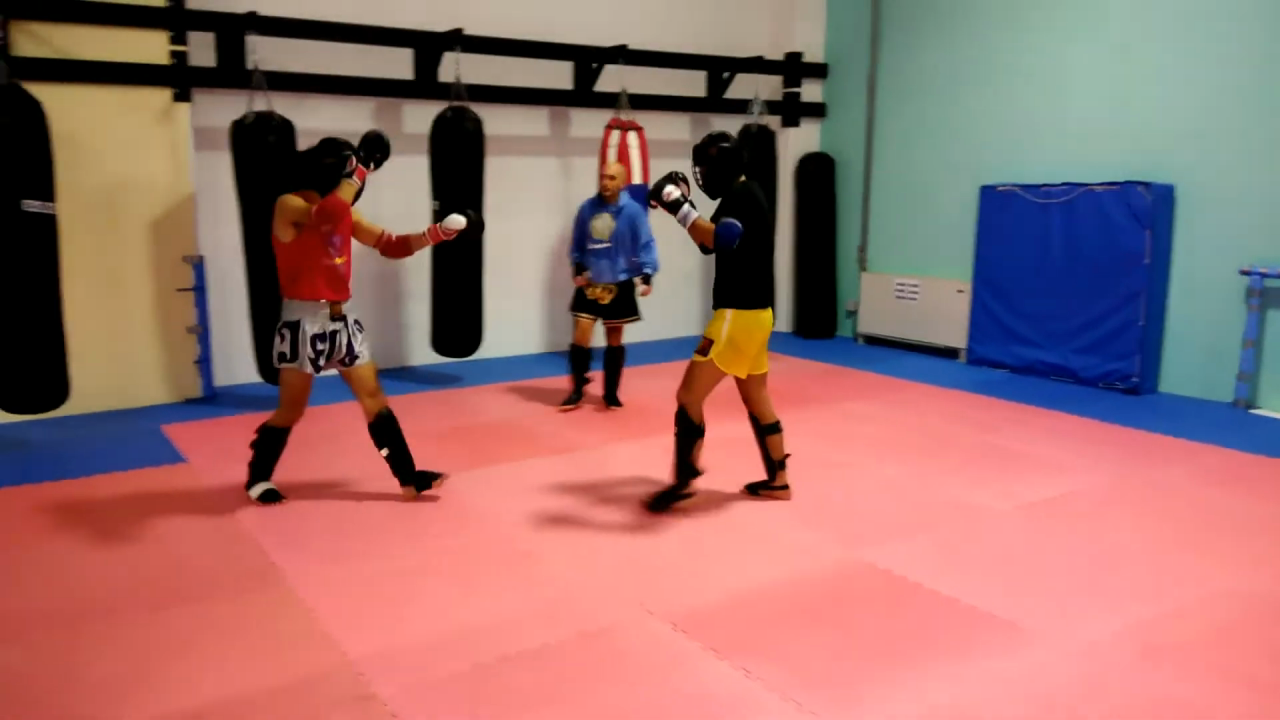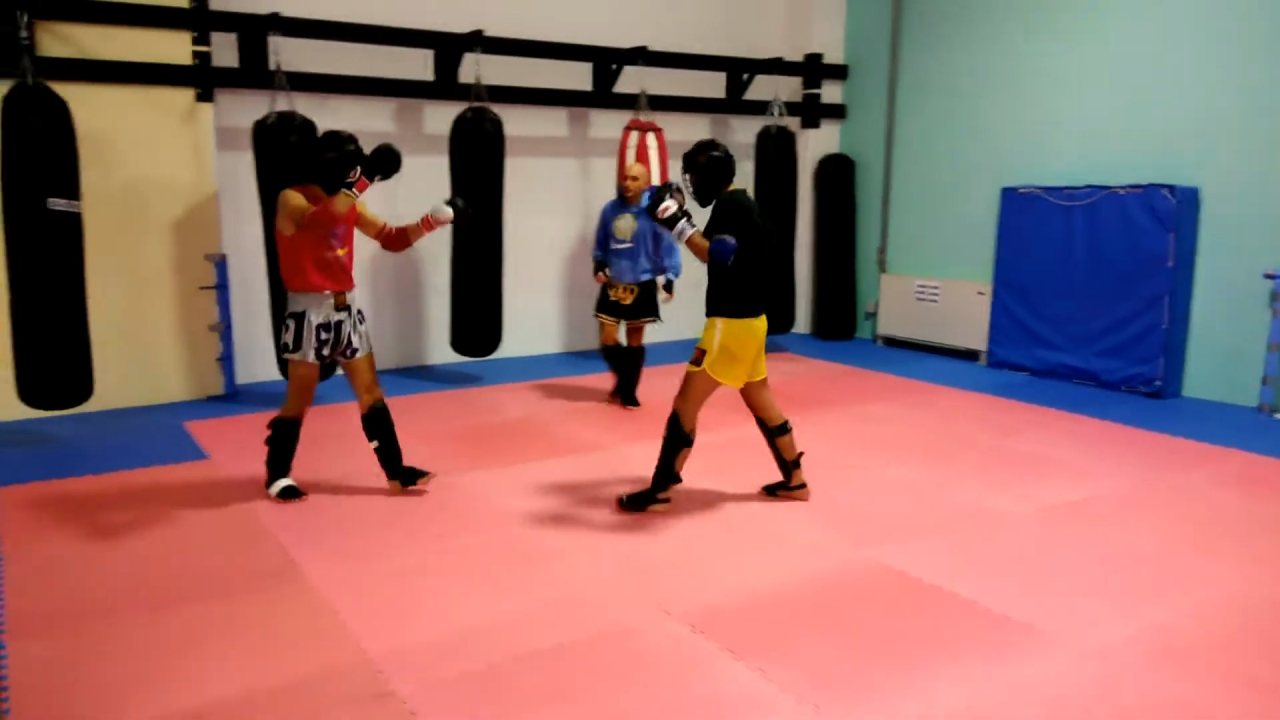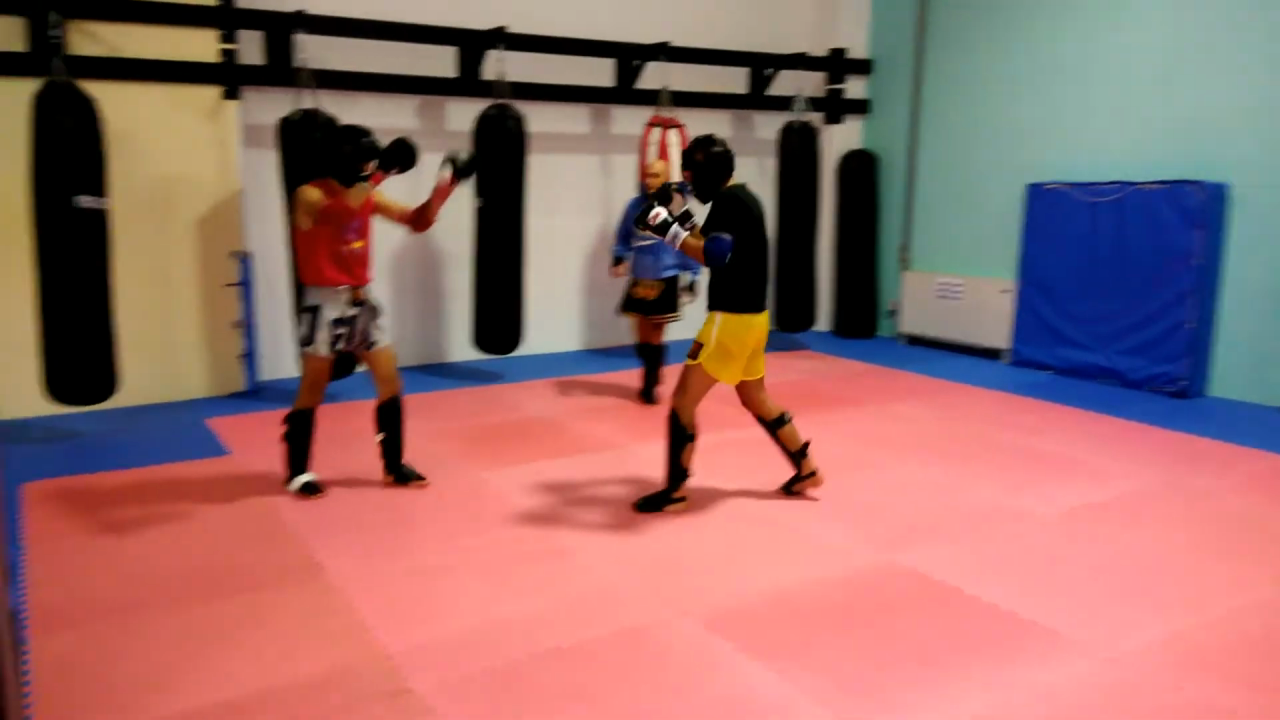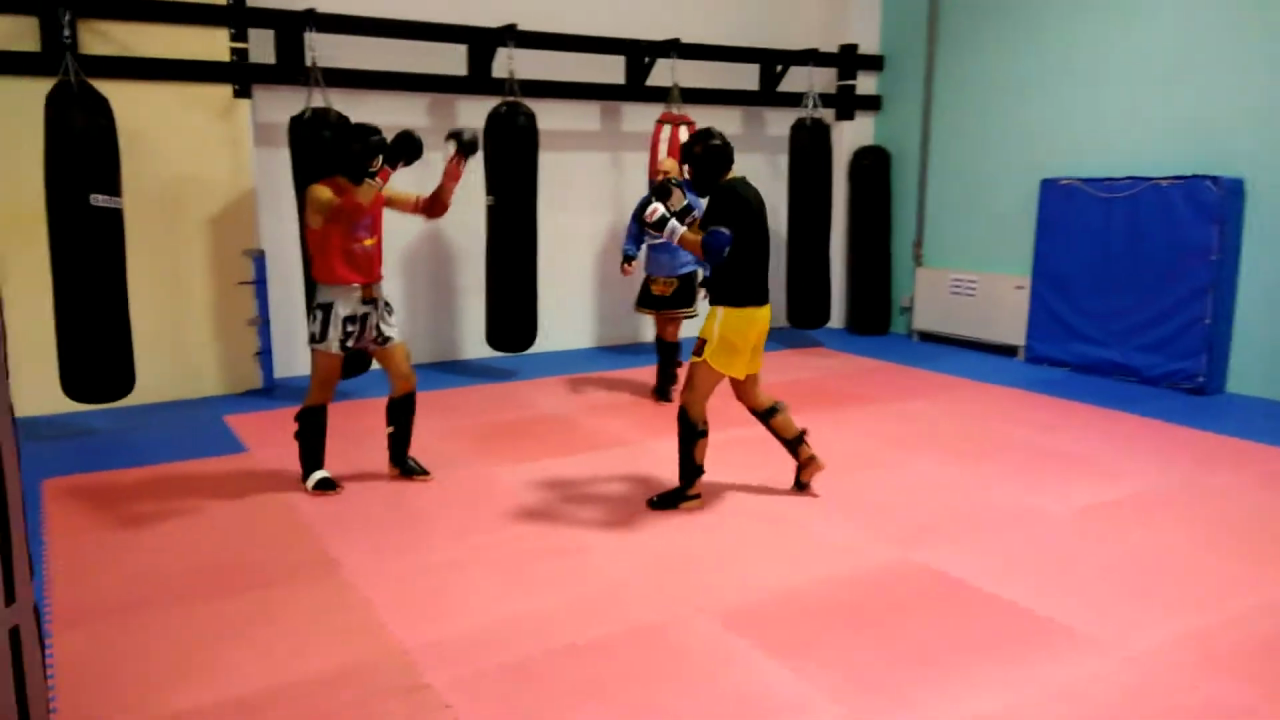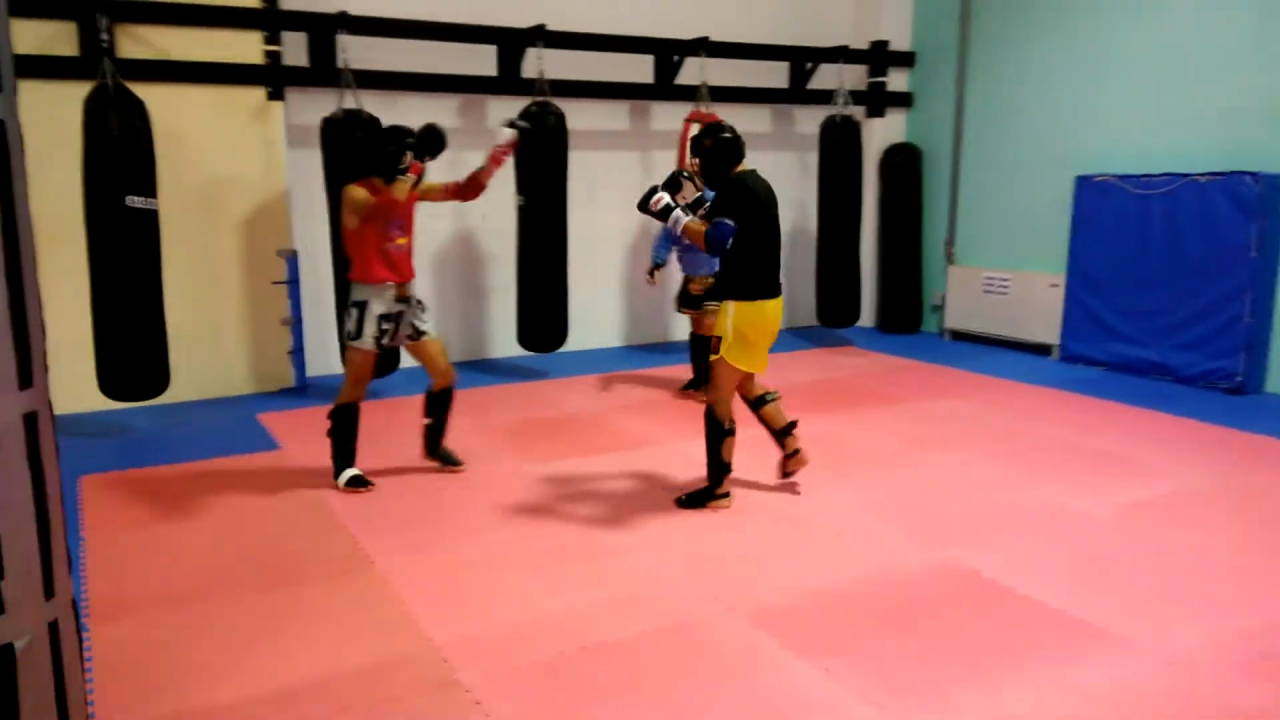
dt=0.1s
person 1, frame 1
left shoulder: (741, 195)
right shoulder: (741, 196)
left elbow: (722, 240)
right elbow: (709, 244)
left wrist: (681, 208)
right wrist: (682, 208)
left hip: (739, 315)
right hip: (754, 313)
left knee: (689, 396)
right knee: (756, 399)
left ankle: (683, 483)
right ankle: (777, 479)
person 1, frame 2
left shoulder: (730, 207)
right shoulder: (739, 204)
left elbow: (720, 257)
right elbow: (714, 252)
left wrist: (679, 224)
right wrist: (681, 217)
left hip: (732, 324)
right hip: (749, 320)
left knee: (684, 406)
right knee: (760, 404)
left ankle: (659, 490)
right ankle: (794, 480)
person 1, frame 3
left shoulder: (729, 202)
right shoulder: (741, 199)
left elbow: (715, 256)
left wrist: (669, 230)
right wrist: (681, 218)
left hip: (732, 320)
right hip: (752, 316)
left knee: (683, 401)
right knee: (756, 398)
left ankle: (674, 491)
right ankle: (806, 469)
person 1, frame 4
left shoulder: (728, 194)
right shoulder: (743, 191)
left elbow: (714, 251)
left wrist: (667, 224)
right wrist: (679, 213)
left hip: (736, 311)
right hip: (756, 308)
left knee: (693, 398)
right knee: (748, 391)
left ankle: (687, 489)
right ankle: (804, 456)
person 1, frame 5
left shoulder: (732, 188)
right shoulder: (756, 185)
left elbow: (717, 242)
left wrist: (671, 214)
right wrist: (685, 206)
left hip: (745, 305)
right hip: (767, 301)
left knee: (718, 395)
right knee: (744, 383)
left ankle: (716, 488)
right ankle: (791, 446)
person 2, frame 1
left shoulder: (346, 214)
right shoulder: (289, 206)
left elbow: (392, 246)
right elbow: (326, 215)
left wrist: (440, 231)
right wrist: (361, 168)
left hip: (342, 316)
right hip: (304, 318)
left knee: (373, 397)
right knee: (291, 411)
left ankle: (408, 474)
right ankle: (258, 478)
person 2, frame 2
left shoulder: (349, 203)
right shoulder: (291, 200)
left elbow: (393, 240)
right elbow: (324, 219)
left wrist: (430, 221)
right wrist: (364, 179)
left hip: (345, 307)
right hip: (308, 309)
left knee: (370, 391)
right knee: (300, 398)
left ankle: (395, 468)
right ankle: (277, 476)
person 2, frame 3
left shoulder: (367, 196)
right shoulder: (309, 195)
left elbow: (418, 220)
right elbow: (337, 213)
left wrist: (443, 187)
right wrist: (378, 173)
left hip: (362, 302)
right hip: (325, 303)
left knee: (390, 383)
right knee: (312, 392)
left ankle: (394, 464)
right ankle: (297, 471)
person 2, frame 4
left shoulder: (377, 192)
right shoulder: (320, 193)
left elbow: (432, 208)
right elbow: (349, 211)
left wrist: (454, 167)
right wrist: (385, 167)
left hip: (373, 300)
right hip: (336, 302)
left knee: (405, 379)
right knee: (323, 388)
left ankle: (400, 456)
right ankle: (312, 468)
person 2, frame 5
left shoulder: (411, 189)
right shoulder: (355, 194)
left elbow: (465, 190)
right elbow: (384, 209)
left wrist: (499, 154)
right wrist: (415, 165)
left hip: (406, 298)
right hip: (371, 300)
left knee: (443, 372)
right knee: (356, 386)
left ankle: (434, 445)
right ankle: (344, 467)
person 3, frame 1
left shoulder: (633, 211)
right shoulder: (587, 208)
left elbow: (645, 246)
right elbow: (577, 244)
left wrist: (647, 275)
right wrist: (578, 268)
left hip: (620, 285)
right hip: (590, 285)
left knee: (614, 340)
right knee: (580, 338)
left ankle: (611, 392)
right ankle: (577, 389)
person 3, frame 2
right shoulder: (611, 209)
left elbow: (668, 249)
right elbow: (601, 243)
left wrist: (669, 279)
right wrist: (600, 265)
left hip: (641, 285)
right hip: (613, 285)
left knee: (634, 339)
right knee: (606, 339)
left ankle: (629, 390)
right ankle: (621, 378)
person 3, frame 3
right shoulder: (635, 206)
right elbow: (623, 240)
left wrist: (691, 278)
right wrist: (618, 260)
left hip: (665, 281)
right hip: (639, 281)
left knee: (654, 337)
right knee: (642, 335)
left ankle: (649, 386)
right ankle: (652, 378)
person 3, frame 4
left shoulder: (690, 204)
right shoulder: (646, 205)
right elbow: (634, 235)
right wrist: (628, 257)
left hip: (683, 277)
right hip: (656, 277)
left knee: (669, 333)
right knee: (661, 330)
left ankle: (664, 383)
right ankle: (669, 375)
person 3, frame 5
right shoulder: (678, 205)
right elbow: (667, 239)
right wrist: (656, 264)
left hip: (716, 276)
right hip: (692, 278)
left knee: (708, 327)
right knee: (697, 328)
left ankle: (709, 380)
right ankle: (700, 377)
